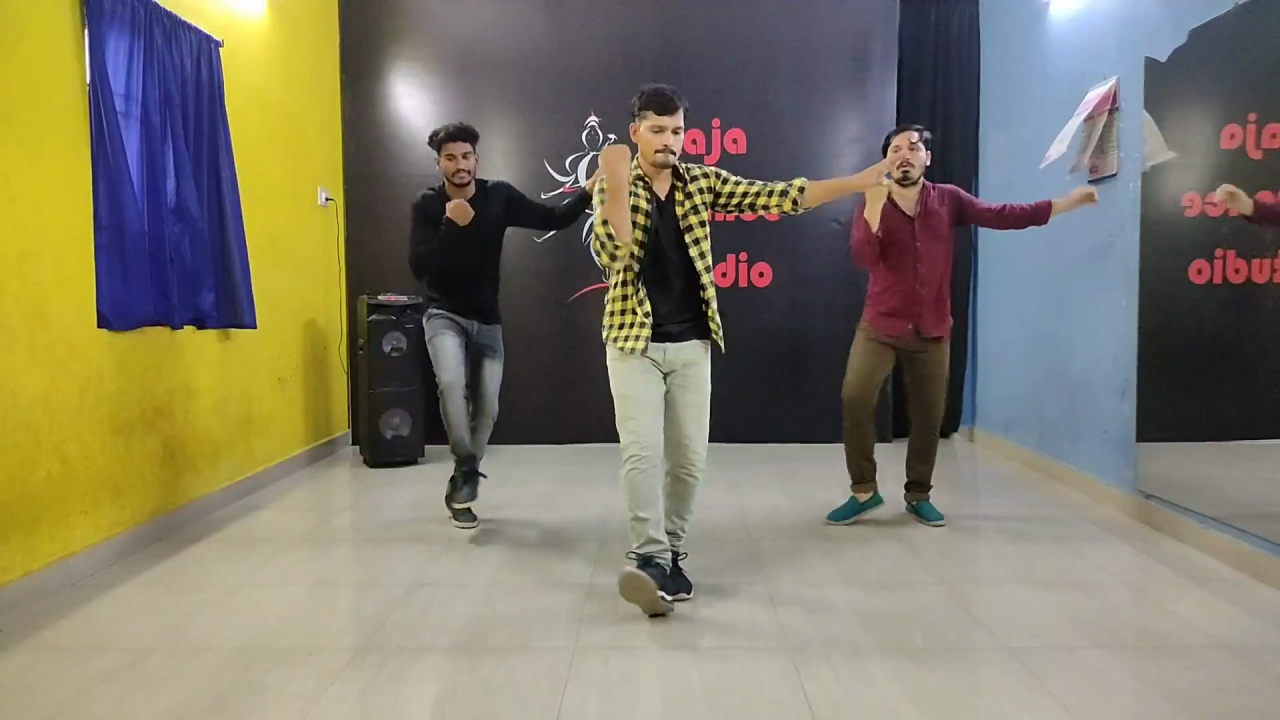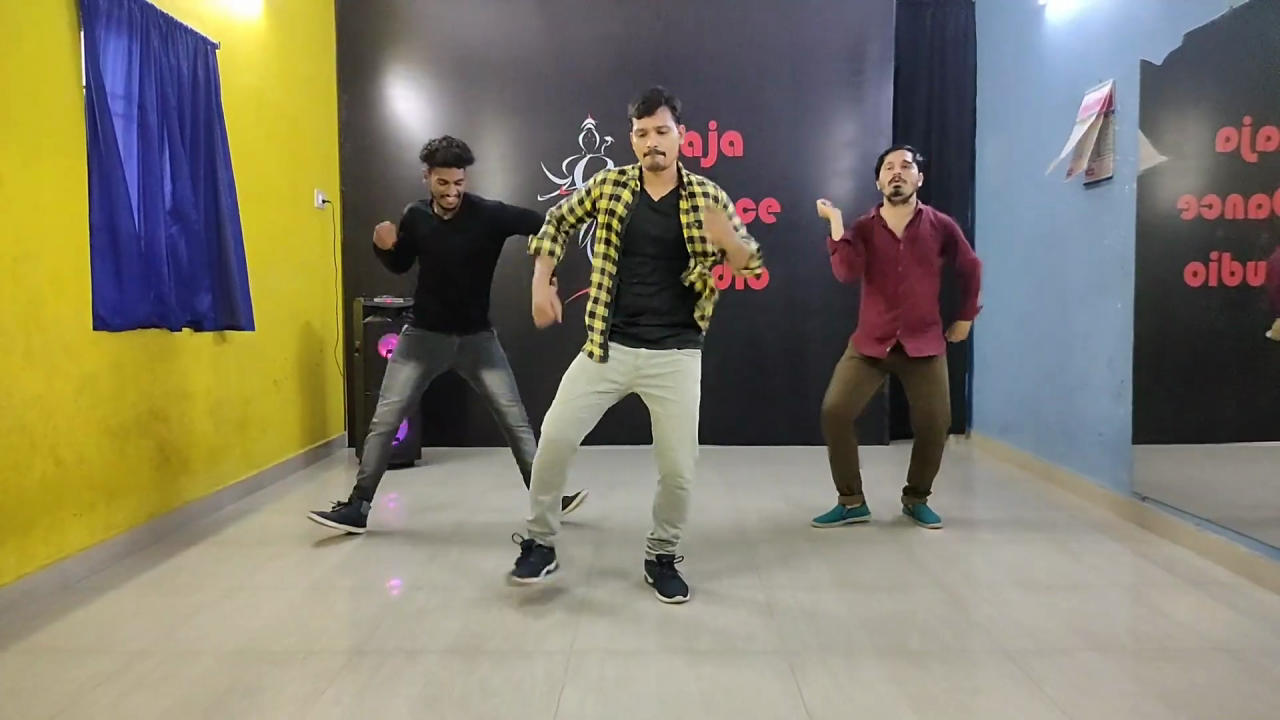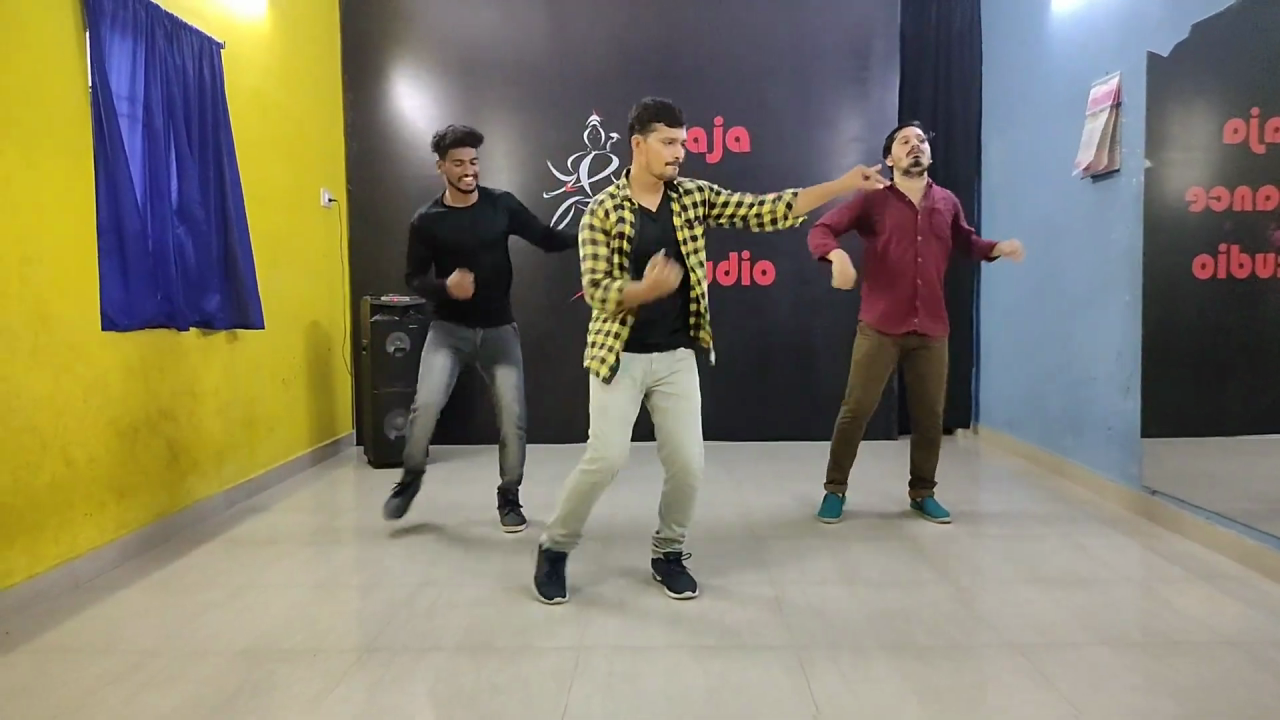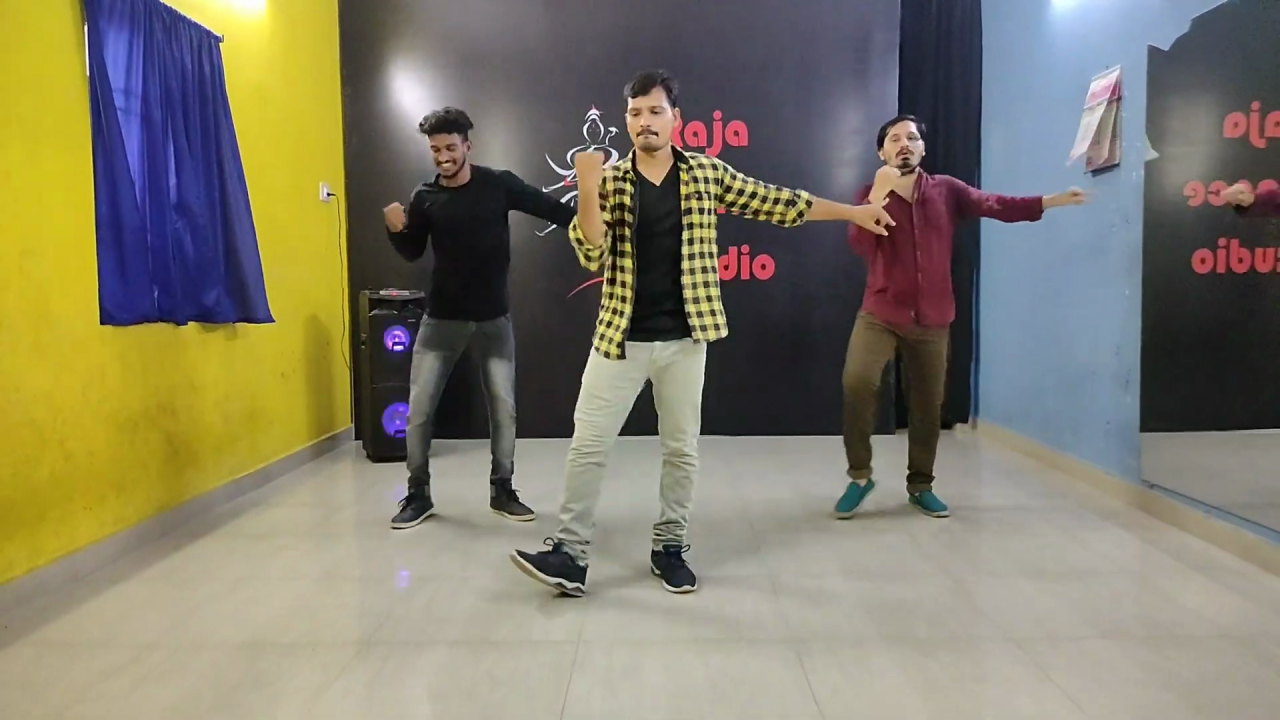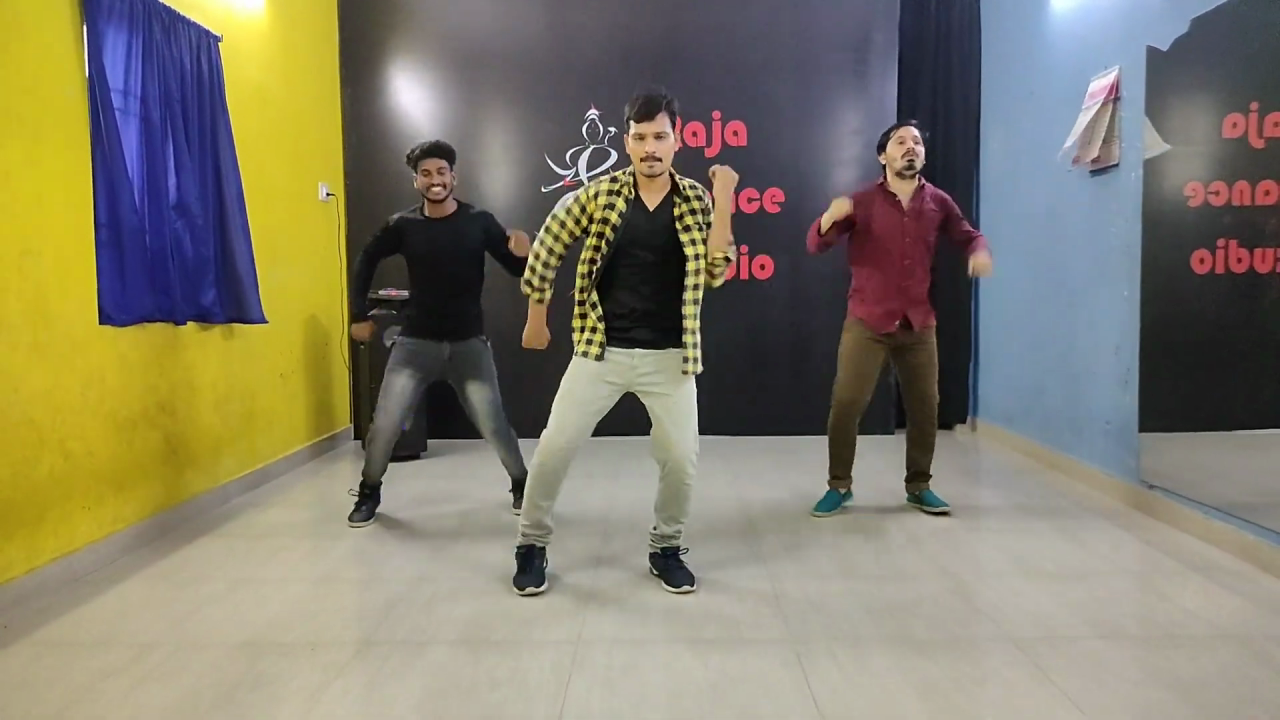
dt=0.7s
person 1, frame 1
left shoulder: (707, 183)
right shoulder: (616, 188)
left elbow: (778, 197)
right elbow: (611, 254)
left wrist: (857, 183)
right wrist: (615, 187)
left hip: (691, 342)
right hip: (633, 339)
left knee: (689, 456)
right knee: (643, 446)
left ankle: (668, 553)
right ankle: (649, 559)
person 1, frame 2
left shoulder: (707, 195)
right shoulder: (609, 186)
left elbow: (747, 261)
right elbow: (558, 223)
left wrist: (728, 239)
right wrist: (541, 284)
left hip: (676, 355)
right hip: (609, 348)
left knee: (678, 469)
right knee: (556, 439)
left ankle: (662, 558)
right ankle: (540, 541)
person 1, frame 3
left shoulder: (693, 195)
right shoulder: (603, 207)
left elbow: (768, 211)
right elbow: (597, 287)
left wrist: (847, 185)
right wrist: (644, 289)
left hip: (675, 354)
right hip: (617, 353)
left knee: (688, 466)
right knee: (604, 459)
left ankle: (668, 553)
right ankle: (555, 548)
person 1, frame 4
left shoulder: (706, 172)
right shoulder: (610, 180)
left elbow: (774, 201)
right elbow: (592, 257)
left wrist: (853, 211)
right wrist: (588, 190)
left hip: (685, 339)
right hip: (621, 338)
left knee: (682, 449)
right knee: (589, 443)
left ankle: (669, 547)
right ankle: (568, 553)
person 1, frame 5
left shoulder: (694, 198)
right shoulder: (596, 194)
left elbow: (719, 267)
right elbow: (547, 245)
left wrist: (723, 203)
right wrist: (535, 315)
left hip: (668, 357)
right hip: (601, 350)
left knee: (681, 462)
right knee: (555, 449)
left ankle: (665, 548)
right ankle: (531, 545)
person 2, frame 1
left shoulder: (501, 196)
right shoulder: (427, 204)
left elbow: (554, 219)
right elbow: (419, 266)
left wrist: (585, 195)
right wrist: (451, 225)
left hip: (487, 322)
right hip: (444, 315)
left knee: (487, 410)
right knee: (453, 385)
left ankle: (461, 491)
right ankle: (466, 469)
person 2, frame 2
left shoulder: (492, 215)
right shoulder: (415, 218)
left elbow: (547, 225)
right elbow: (400, 265)
right wrist: (385, 247)
left hip: (476, 337)
right hip: (424, 335)
left knee: (514, 416)
right knee: (385, 419)
right ankle: (357, 506)
person 2, frame 3
left shoulder: (502, 205)
right shoulder: (428, 219)
left elbow: (548, 240)
right elbow: (415, 278)
right wrist: (444, 286)
left hip: (498, 328)
right hip: (449, 327)
left knee: (513, 417)
right knee: (426, 407)
left ankle: (509, 497)
right ankle: (410, 481)
person 2, frame 4
left shoulder: (499, 184)
right shoulder: (425, 197)
left elbow: (551, 209)
right elbow: (412, 253)
right wrist: (397, 229)
left hip: (493, 320)
right hip: (441, 321)
left knee: (504, 407)
right knee: (419, 410)
left ankle: (502, 490)
right ankle: (418, 495)
person 2, frame 5
left shoulder: (480, 221)
right shoulder: (402, 224)
left elbow: (510, 265)
right elbow: (367, 261)
left wrist: (522, 255)
right wrist: (360, 313)
left hip: (468, 343)
right hip: (416, 342)
left knee: (492, 426)
right knee: (385, 423)
left ankle: (521, 485)
right ankle: (369, 494)
person 3, frame 1
left shoulder: (949, 199)
right shoulder: (875, 209)
left elbow: (1002, 216)
right elbow: (864, 256)
left wrist: (1064, 203)
right wrist: (873, 205)
left hip: (931, 330)
right hip: (880, 326)
left knee: (928, 417)
right knee: (856, 400)
left ankle: (918, 495)
right ankle: (863, 493)
person 3, frame 2
left shoulder: (940, 225)
right shoulder: (863, 228)
left elbow: (969, 267)
right elbow: (846, 272)
left wrist: (966, 316)
right wrist: (835, 221)
left hip: (925, 346)
right hip: (869, 345)
left knee: (935, 425)
right knee: (834, 411)
left ankle: (916, 499)
right ankle: (851, 502)
person 3, frame 3
left shoulder: (946, 201)
right shoulder: (869, 199)
left elbow: (966, 240)
right elbow: (821, 230)
left wrist: (997, 249)
right wrist: (836, 258)
left hip: (931, 326)
right hip: (879, 325)
left knee: (929, 415)
right knee: (858, 407)
left ankle: (923, 492)
right ankle: (836, 489)
person 3, frame 4
left shoulder: (945, 190)
right shoulder: (868, 195)
left elbow: (997, 205)
right elbow: (863, 245)
left wrist: (1054, 200)
right wrist: (880, 195)
left hip: (931, 319)
right hip: (879, 315)
left knee: (928, 405)
right knee: (857, 384)
left ankle: (920, 485)
right ankle: (860, 476)
person 3, frame 5
left shoulder: (938, 202)
right shoulder: (863, 199)
left elbow: (967, 237)
right elbow: (816, 245)
left wrist: (980, 254)
right wrist: (828, 219)
left hip: (918, 323)
right hip: (866, 321)
left knee: (924, 405)
right knee: (848, 401)
left ankle: (919, 485)
right ankle: (839, 486)
